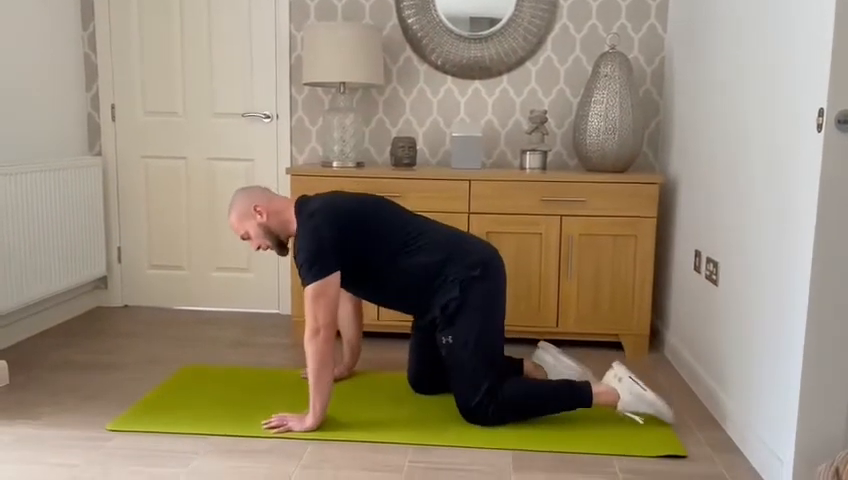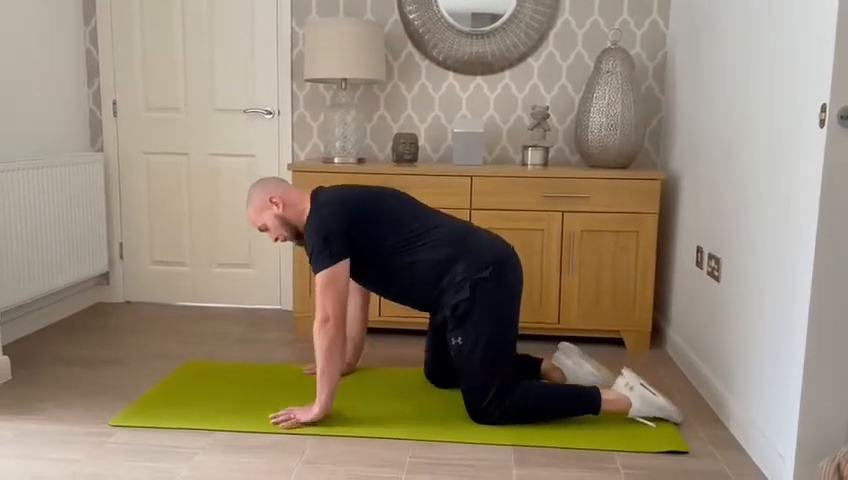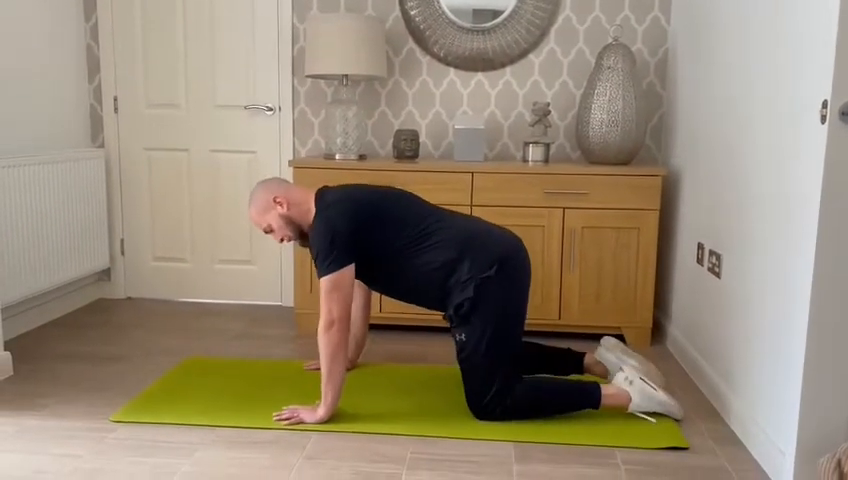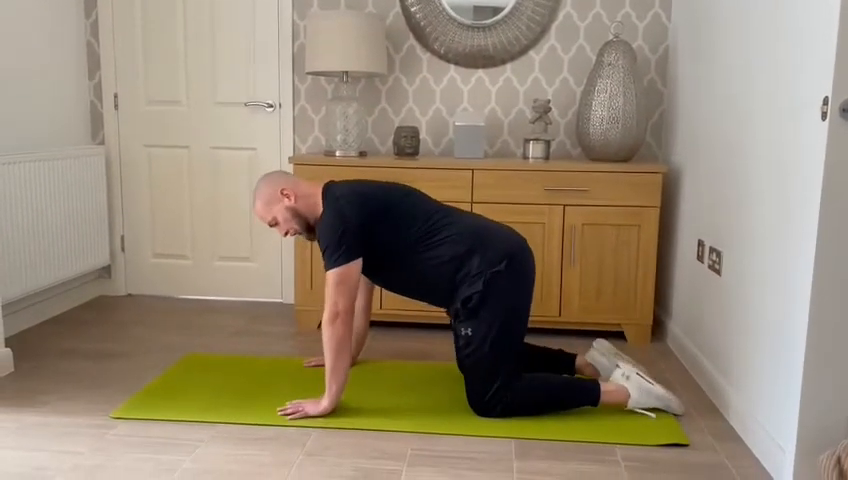
dt=0.3s
person 1, frame 1
left shoulder: (312, 231)
right shoulder: (323, 218)
left elbow: (319, 330)
right elbow: (348, 297)
left wrist: (313, 416)
right wrist: (347, 365)
left hip: (468, 282)
right hip: (452, 282)
left knee: (480, 405)
right knee: (423, 380)
left ankle: (611, 391)
right ankle: (537, 366)
person 1, frame 2
left shoulder: (321, 222)
right shoulder: (340, 210)
left elbow: (328, 319)
right elbow: (357, 292)
left wrist: (319, 407)
right wrist: (348, 361)
left hip: (479, 279)
right hip: (483, 268)
left knee: (488, 405)
right knee: (439, 374)
left ankle: (621, 397)
right ankle: (556, 367)
person 1, frame 3
left shoulder: (328, 223)
right shoulder: (344, 210)
left elbow: (333, 322)
right elbow: (361, 291)
left wrist: (325, 408)
right wrist: (348, 358)
left hip: (487, 275)
right hip: (495, 260)
left knee: (490, 401)
right knee: (488, 357)
left ankle: (621, 393)
right ankle: (597, 360)
person 1, frame 4
left shoulder: (337, 217)
right shoulder: (349, 205)
left elbow: (337, 314)
right elbow: (362, 290)
left wrist: (328, 400)
right wrist: (348, 355)
left hip: (493, 272)
right hip: (495, 263)
left knee: (488, 396)
right knee: (479, 359)
left ankle: (619, 391)
right ankle: (587, 363)
